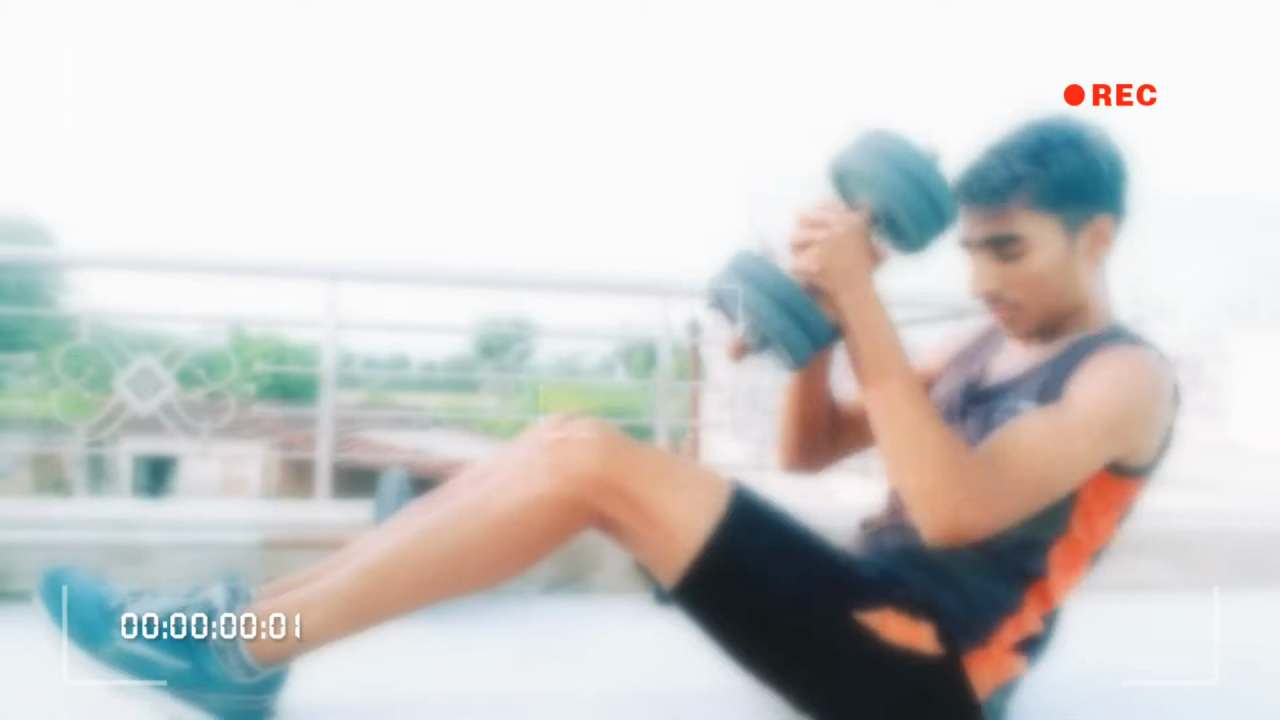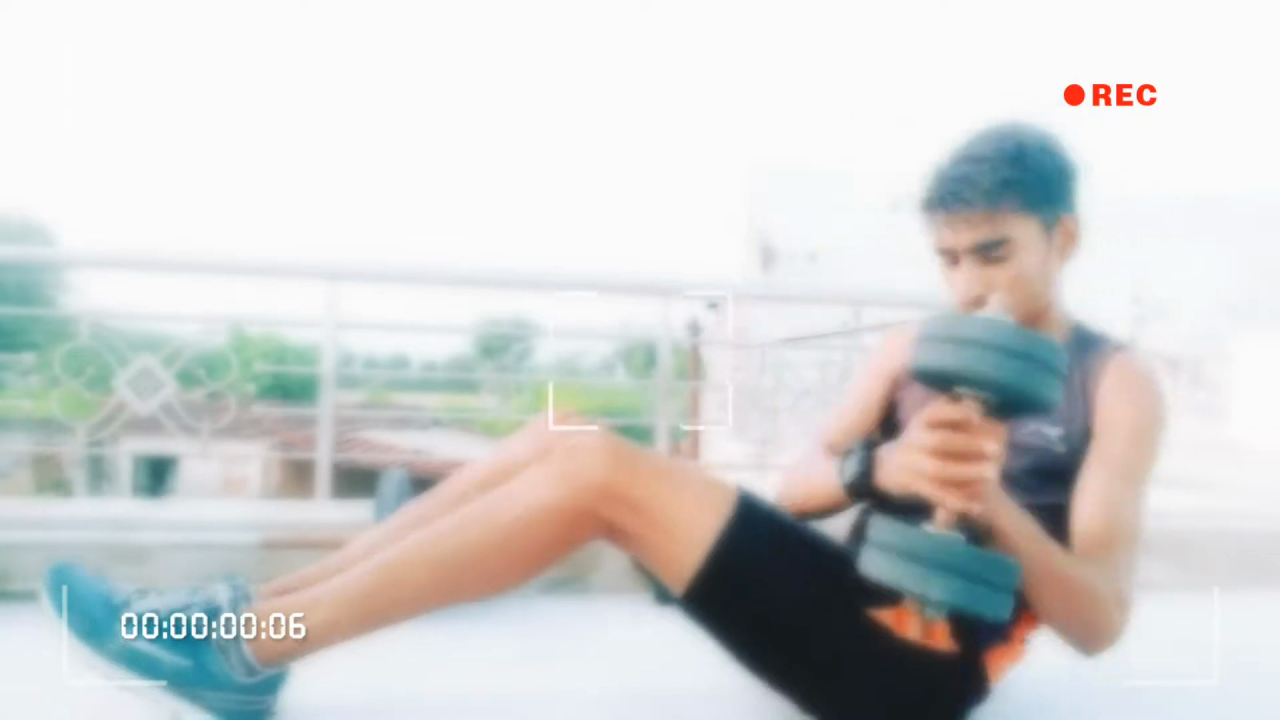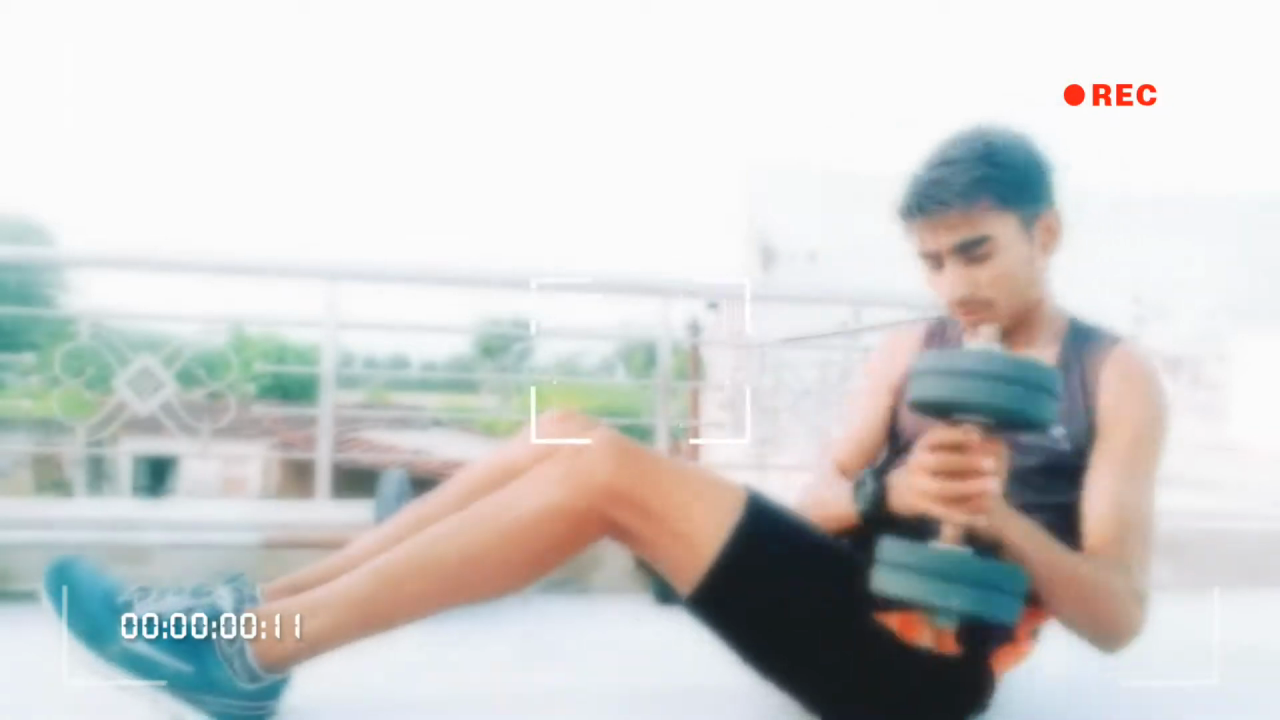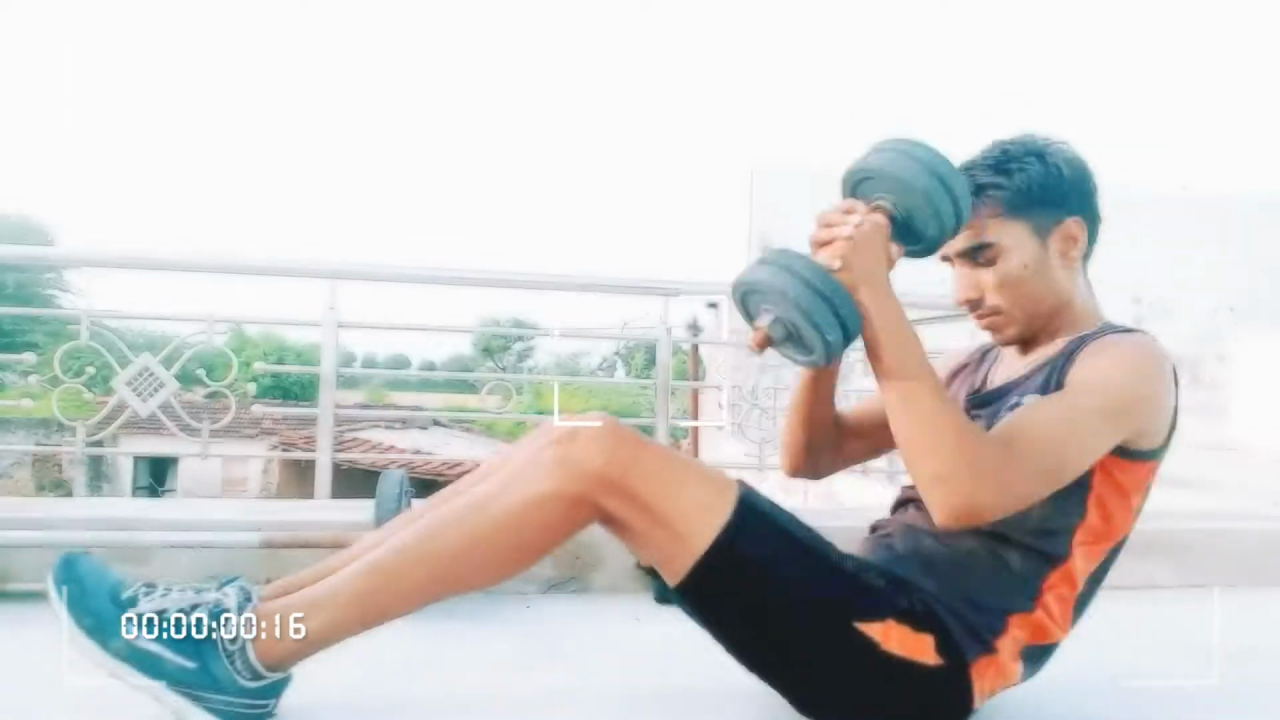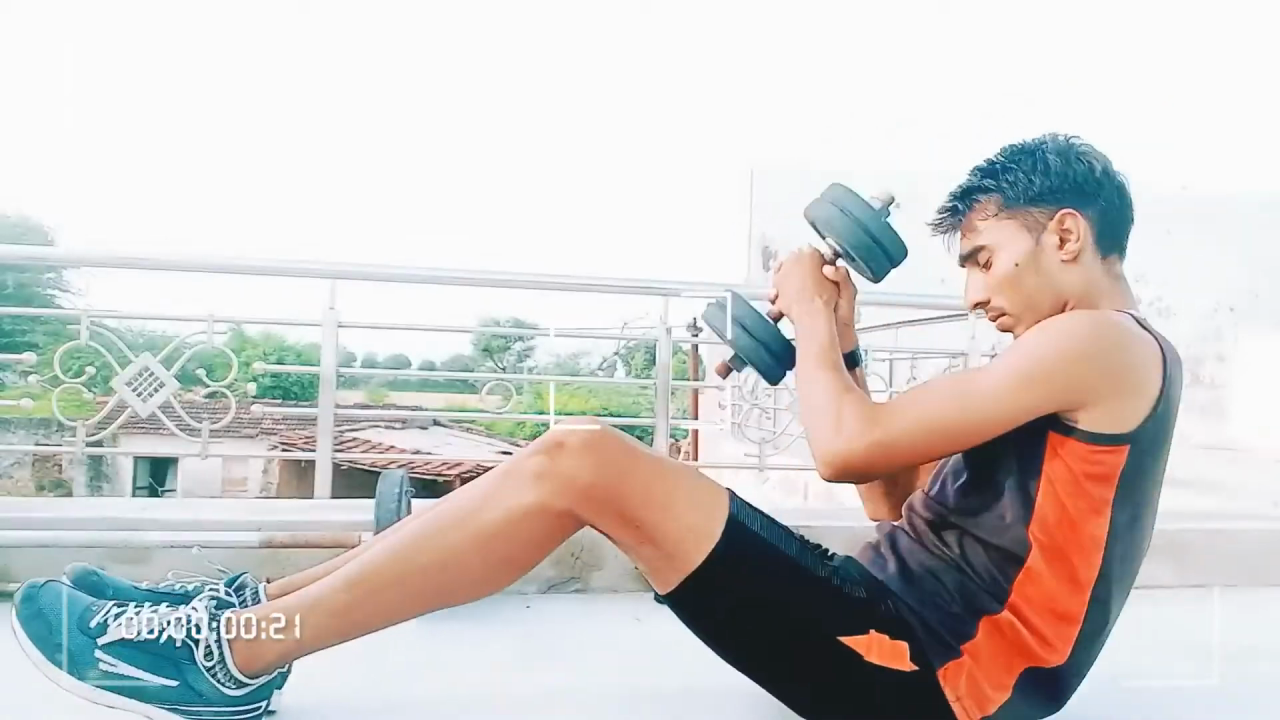
dt=0.2s
person 1, frame 1
left shoulder: (1125, 379)
right shoulder: (991, 348)
left elbow: (948, 506)
right elbow: (804, 451)
left wrist: (860, 303)
right wrist: (814, 327)
right hip: (866, 617)
left knee: (587, 458)
right knee: (565, 445)
right ankle: (253, 612)
person 1, frame 2
left shoulder: (1115, 386)
right shoulder: (920, 354)
left elbow: (1100, 620)
right elbow: (800, 490)
left wrist: (997, 515)
right wrist: (874, 471)
right hip: (852, 606)
left knee: (595, 472)
right knee: (557, 442)
right ankle: (255, 611)
person 1, frame 3
left shoulder: (1116, 378)
right shoulder: (914, 349)
left elbow: (1119, 614)
right elbow: (821, 498)
left wrist: (1003, 525)
right wrist: (891, 493)
right hip: (852, 601)
left knee: (603, 471)
right knee: (564, 442)
right ankle: (255, 610)
person 1, frame 4
left shoulder: (1128, 367)
right shoulder: (980, 360)
left elbow: (967, 494)
right elbow: (806, 458)
left wrist: (880, 300)
right hip: (868, 610)
left knee: (596, 454)
right knee: (570, 446)
right ankle: (258, 606)
person 1, frame 5
left shoulder: (1107, 346)
right shoulder: (1067, 366)
left elbow: (845, 447)
right elbow: (898, 495)
left wrist: (814, 318)
right wrist: (832, 335)
right hip: (881, 619)
left knee: (581, 461)
right knee: (576, 463)
right ankle: (252, 606)
